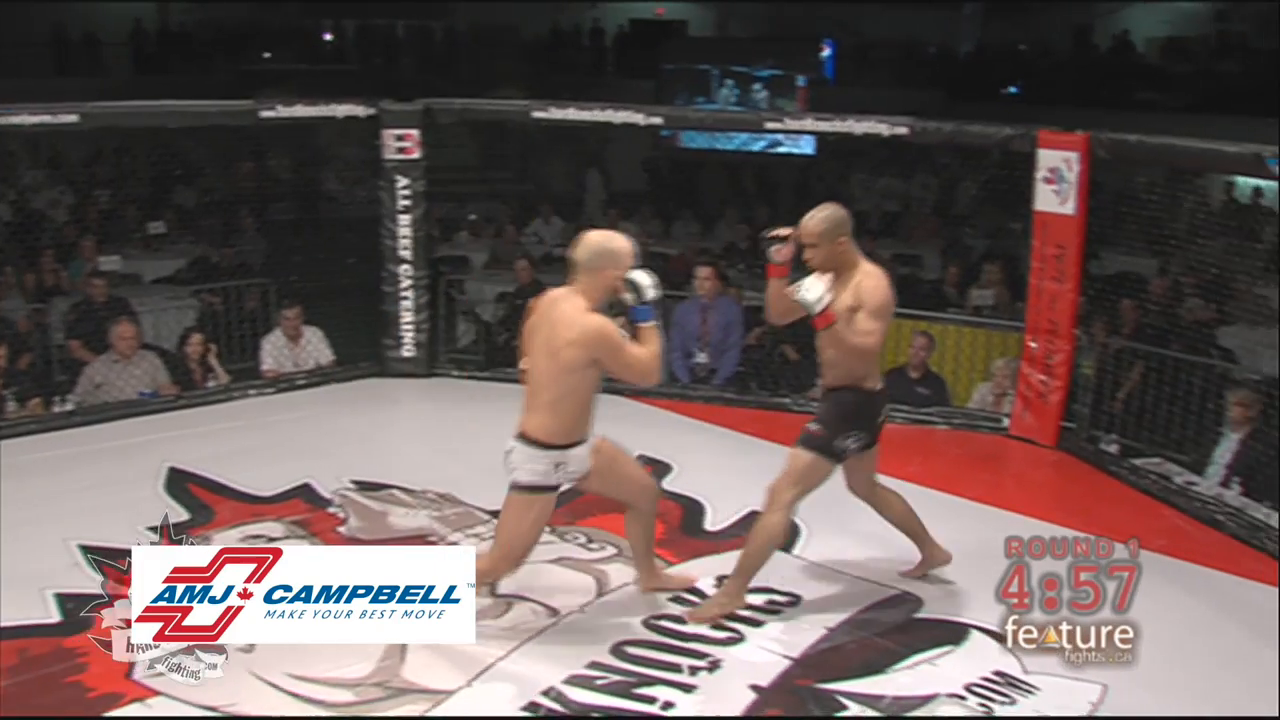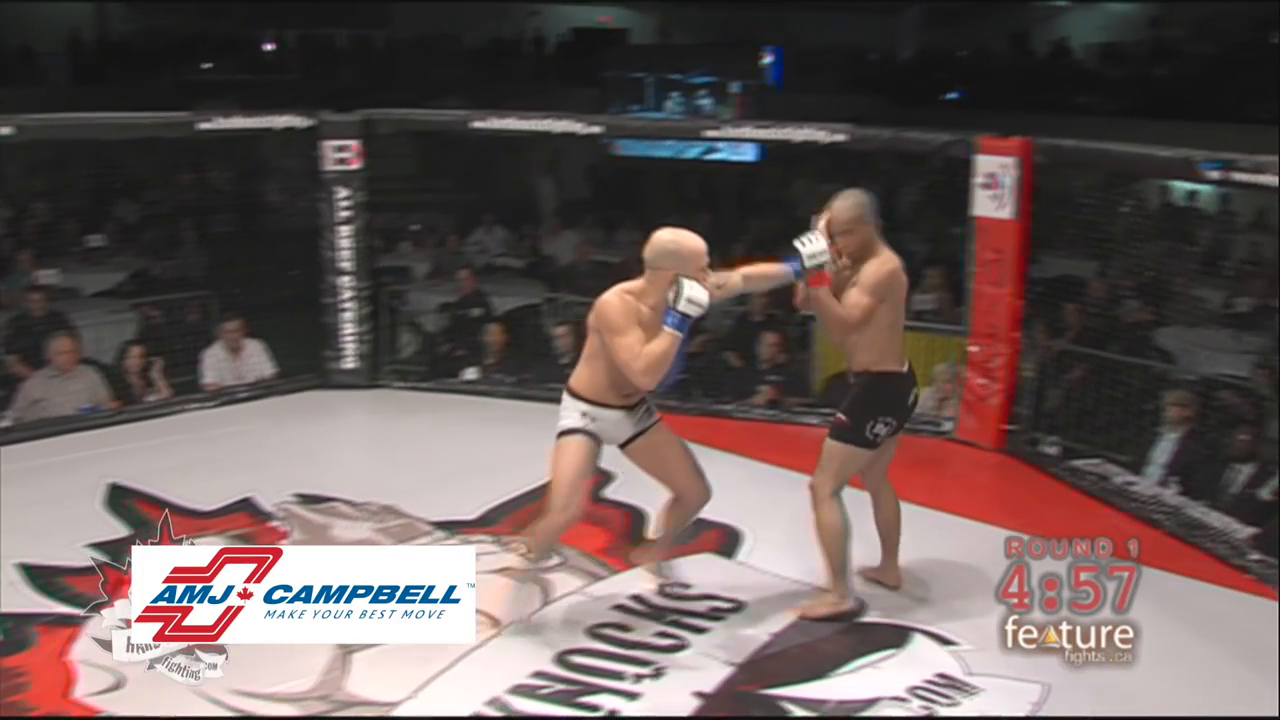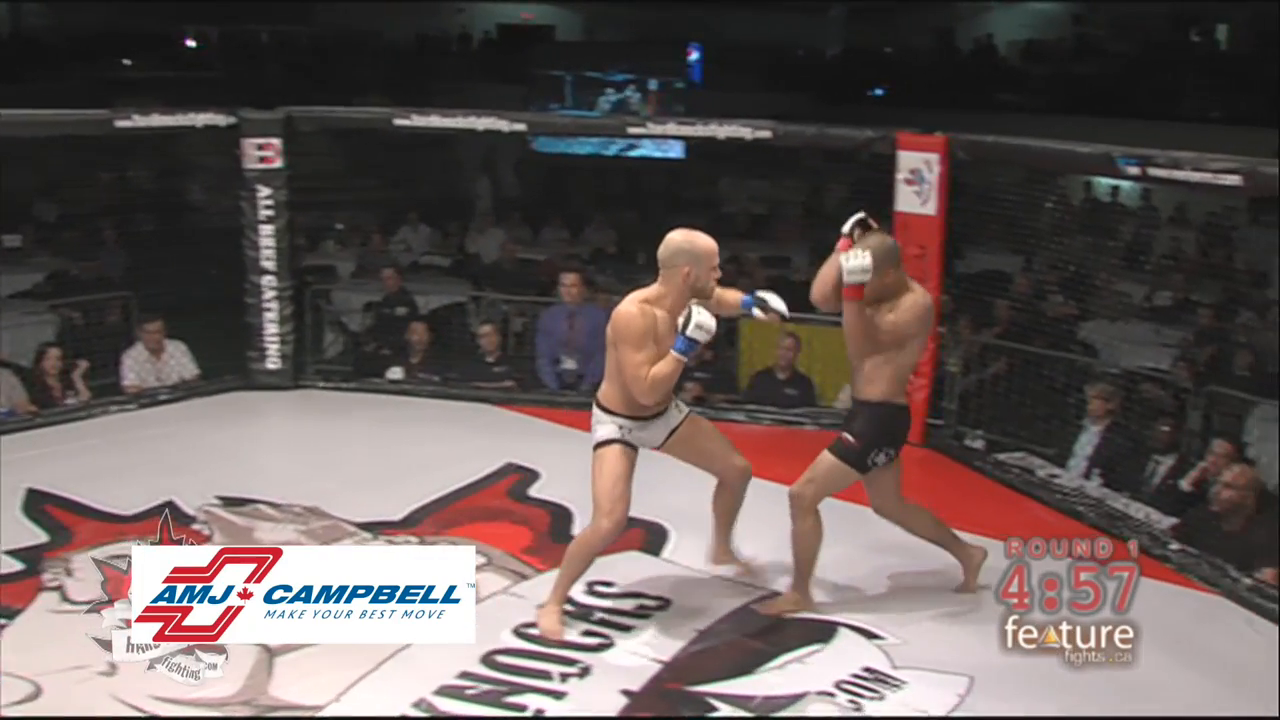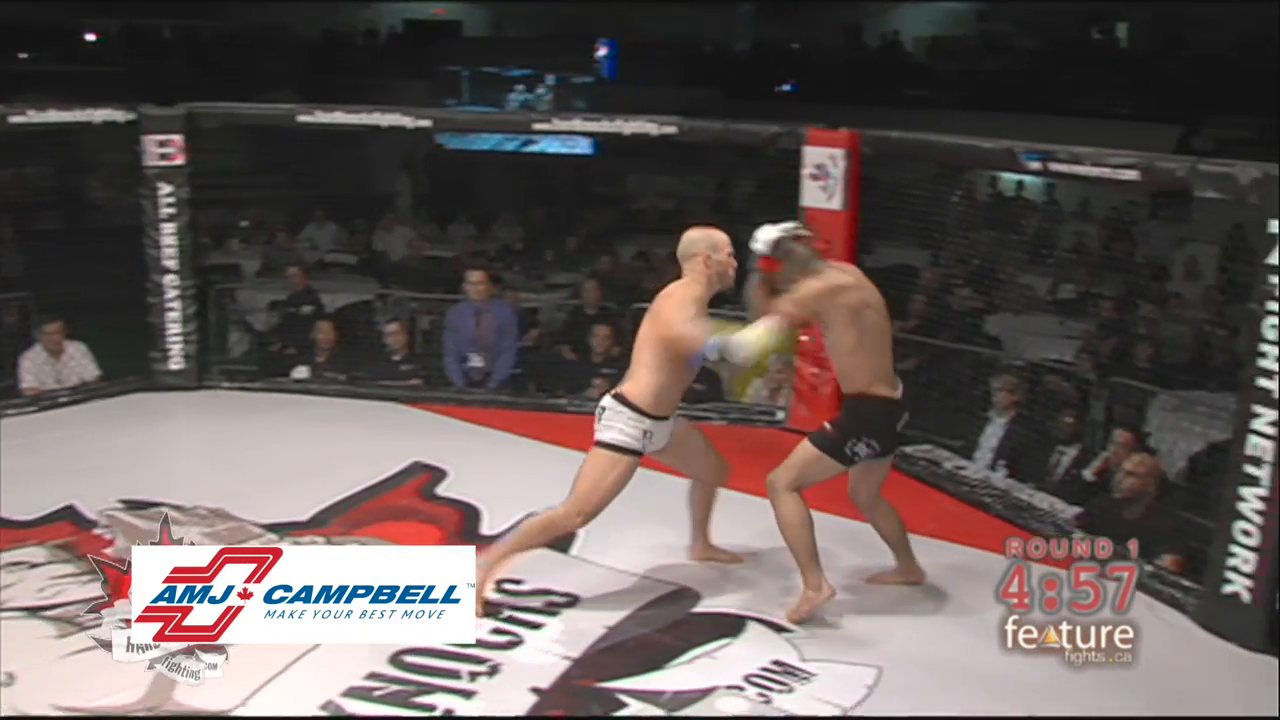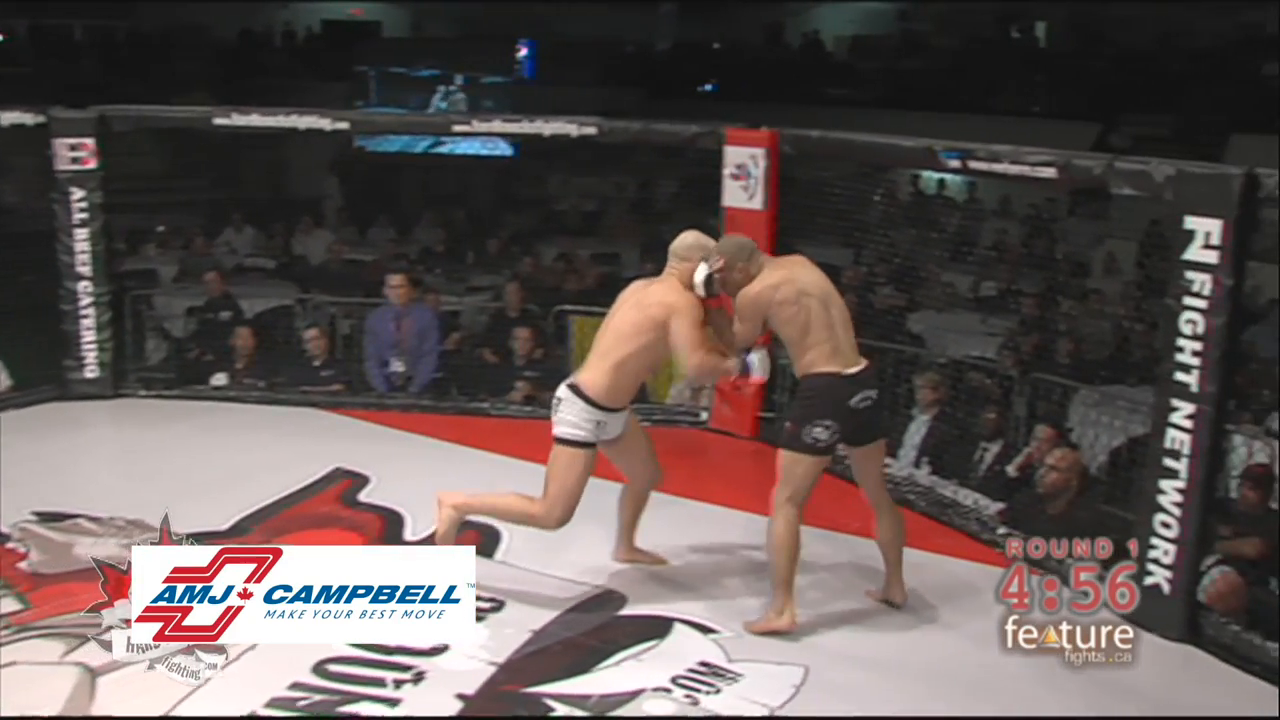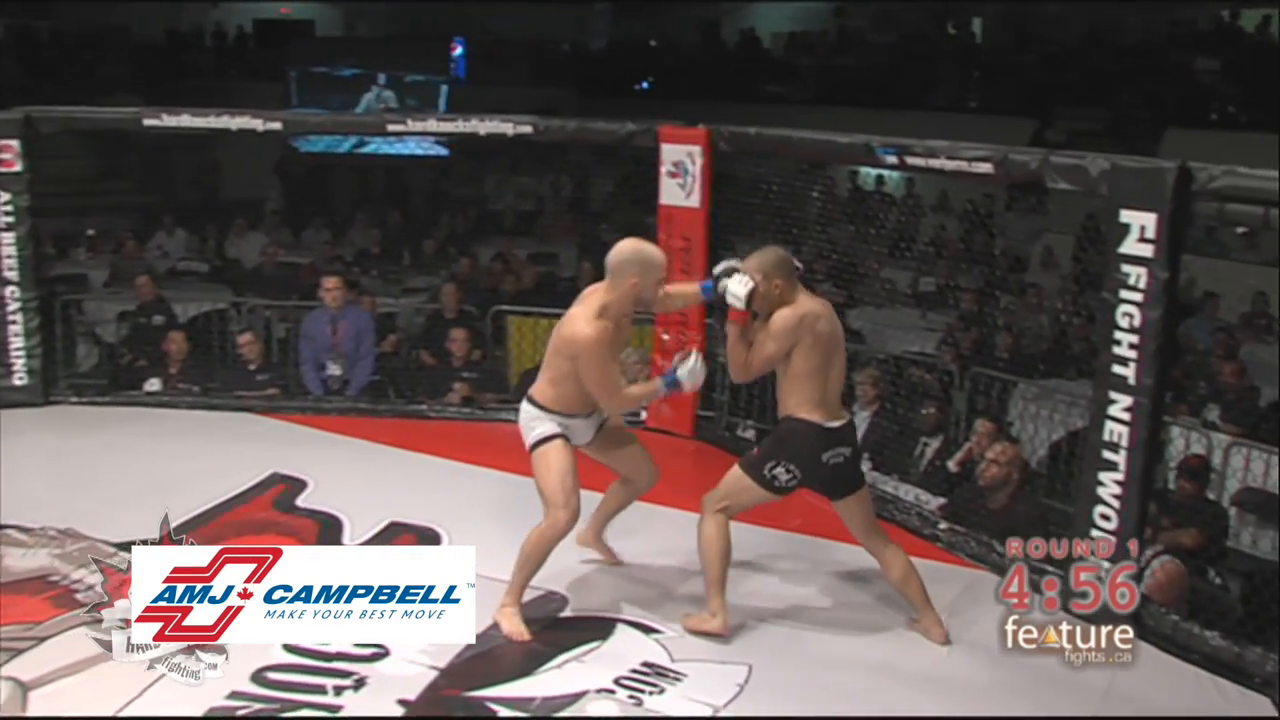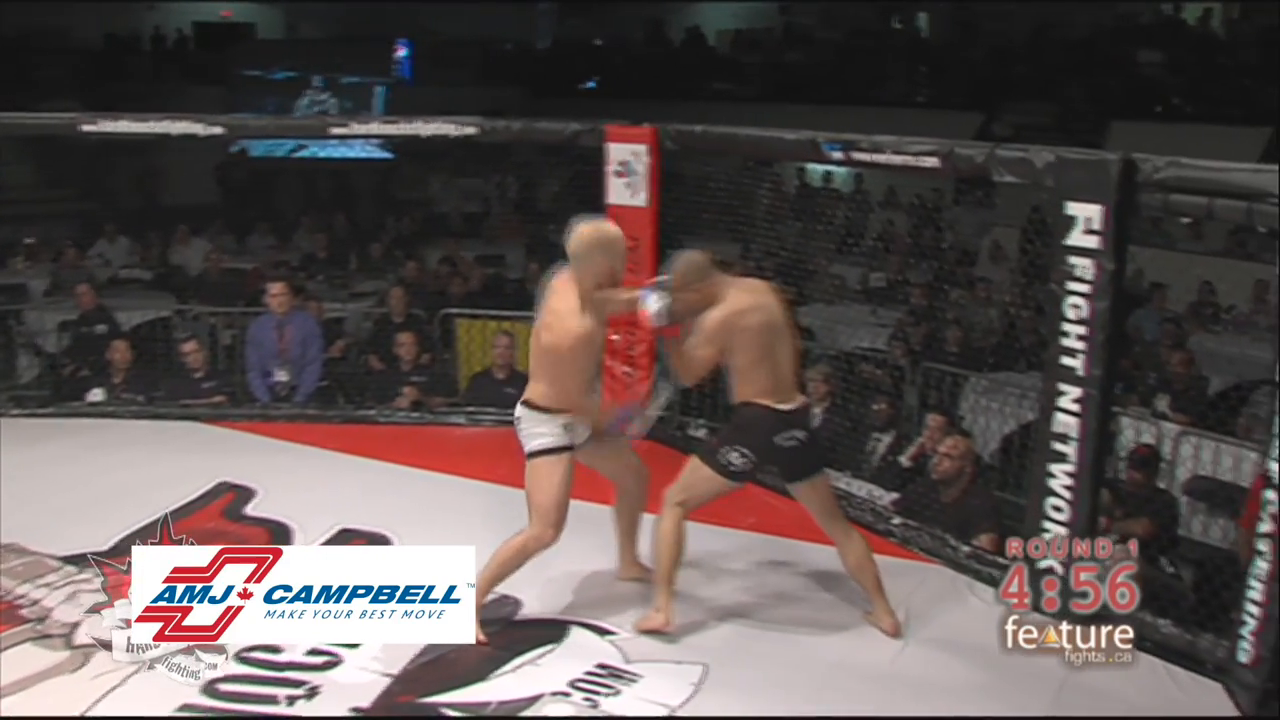
dt=0.7s
person 1, frame 1
left shoulder: (871, 284)
right shoulder: (829, 277)
left elbow: (863, 358)
right elbow: (777, 317)
left wrist: (824, 314)
right wrist: (779, 269)
left hip: (855, 403)
right hip: (852, 401)
left knee: (781, 494)
right knee: (864, 486)
left ankle: (733, 593)
right ankle: (931, 552)
person 1, frame 2
left shoulder: (882, 269)
right shoulder: (849, 260)
left elbow: (839, 328)
right elbow: (803, 301)
left wrist: (818, 272)
left hip: (879, 389)
right hip: (890, 384)
left knee: (824, 486)
right knee: (874, 480)
left ankle: (840, 594)
right ankle: (889, 568)
person 1, frame 3
left shoulder: (916, 303)
right shoulder: (870, 287)
left elbow: (861, 348)
right elbow: (821, 298)
left wrist: (854, 290)
right wrist: (845, 245)
left hip: (880, 418)
right hip: (867, 413)
left knee: (802, 496)
right knee: (888, 504)
left ankle: (799, 594)
right ankle: (966, 553)
person 1, frame 4
left shoulder: (826, 288)
right shoulder: (842, 273)
left elbow: (762, 317)
right elbow: (787, 306)
left wrist: (764, 262)
right wrist: (787, 252)
left hip: (867, 411)
right hip: (889, 407)
left knee: (782, 484)
right knee: (865, 494)
left ankle: (815, 587)
right ankle: (908, 567)
person 1, frame 5
left shoulder: (754, 293)
right shoulder: (800, 264)
left elbow: (737, 344)
left wrist: (711, 299)
right wrist: (723, 290)
left hip: (822, 390)
right hip: (862, 383)
left knee: (786, 502)
right knee: (877, 493)
left ankle: (781, 610)
right ankle: (894, 586)
person 1, frame 6
left shoulder: (791, 317)
right shoulder: (821, 310)
left elbow: (741, 372)
right elbow: (759, 347)
left wrist: (737, 312)
right wrist: (750, 315)
left hip: (800, 439)
right hip: (838, 438)
left knee: (714, 507)
right knee: (875, 539)
left ankle: (715, 613)
right ankle: (932, 623)
person 1, frame 7
left shoulder: (719, 317)
right shoulder: (763, 291)
left elbow: (687, 376)
left wrist: (667, 328)
left hip: (755, 424)
right hip: (795, 422)
left knee: (675, 502)
right knee: (836, 524)
left ankle: (661, 609)
right ankle: (884, 613)
person 2, frame 1
left shoulder: (551, 301)
right shoulder: (594, 327)
left elbow: (530, 348)
right elbow: (648, 375)
right wrist: (646, 311)
left hip: (575, 444)
right hip: (544, 456)
left knee: (645, 494)
right knee: (503, 560)
left ankle: (650, 574)
person 2, frame 2
left shoulder: (679, 292)
right shoulder: (615, 305)
left elbow: (743, 278)
right elbow: (645, 375)
left wrist: (798, 267)
right wrist: (679, 320)
left hip: (633, 412)
right hip: (584, 411)
left knee: (695, 492)
right knee: (563, 515)
left ankle: (653, 552)
right ankle: (522, 578)
person 2, frame 3
left shoulder: (691, 299)
right shoulder: (633, 315)
left elbow: (719, 298)
right elbow: (647, 391)
left wrist: (750, 303)
right wrist: (686, 344)
left hip: (665, 413)
right hip: (618, 421)
left knee: (737, 470)
right knee: (610, 522)
left ankle: (722, 548)
right ankle: (553, 602)
person 2, frame 4
left shoulder: (693, 296)
right shoulder: (683, 294)
right elbow: (675, 332)
left wrist: (708, 351)
right wrist: (718, 344)
left hip: (659, 419)
right hip: (631, 421)
left knee: (714, 470)
right knee: (575, 514)
left ankle: (701, 545)
right ankle: (484, 566)
person 2, frame 5
left shoulder: (642, 288)
right shoulder: (680, 300)
right elbow: (695, 365)
right wrist: (743, 364)
left hip: (611, 408)
right hip: (584, 410)
left knee: (648, 475)
right knee: (552, 515)
left ankle: (625, 547)
right ankle: (459, 504)
person 2, frame 6
left shoulder: (614, 293)
right shoulder: (588, 332)
left elbow: (668, 299)
right elbow: (614, 401)
left wrist: (711, 289)
right wrist: (669, 382)
left hip: (586, 413)
right hip: (547, 420)
left knee: (643, 473)
right knee: (562, 515)
left ankle: (591, 534)
right ankle: (509, 604)
person 2, frame 7
left shoulder: (566, 278)
right shoulder: (577, 328)
right elbow: (580, 403)
left wrist: (637, 299)
right wrist: (623, 417)
left hip: (574, 413)
right hip: (547, 423)
left knee: (635, 475)
right knee: (545, 530)
left ankle: (629, 563)
